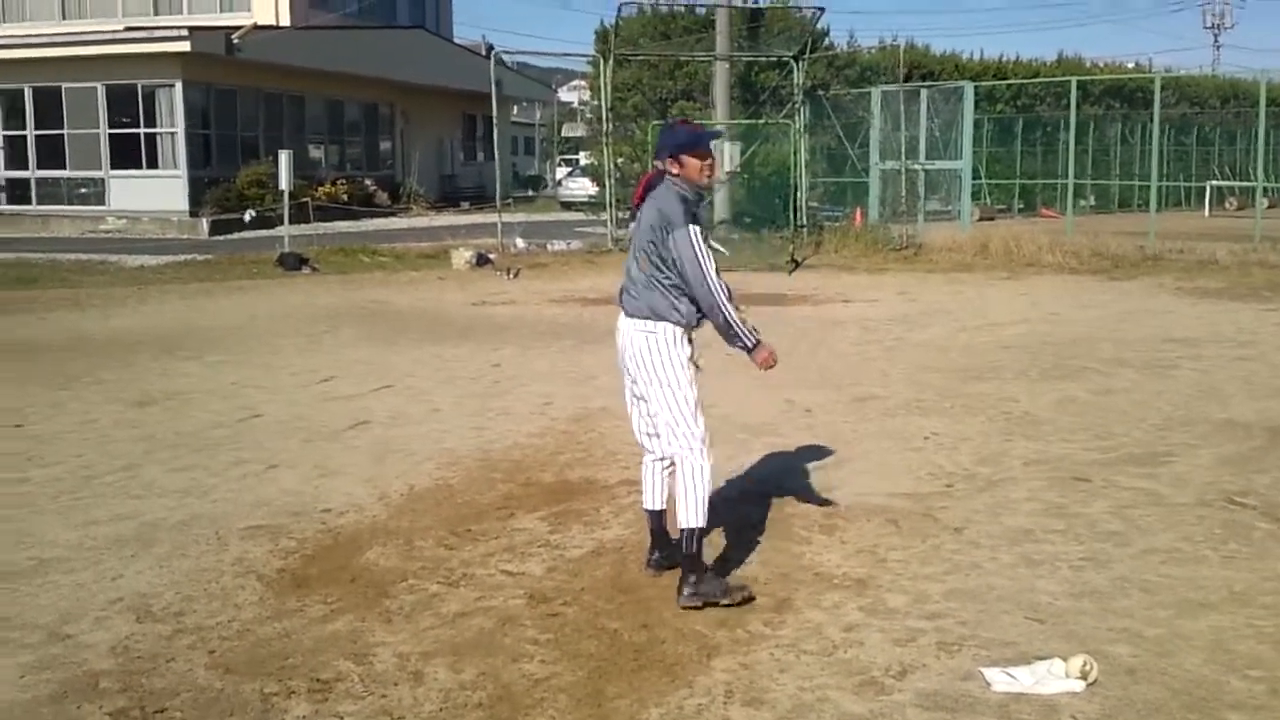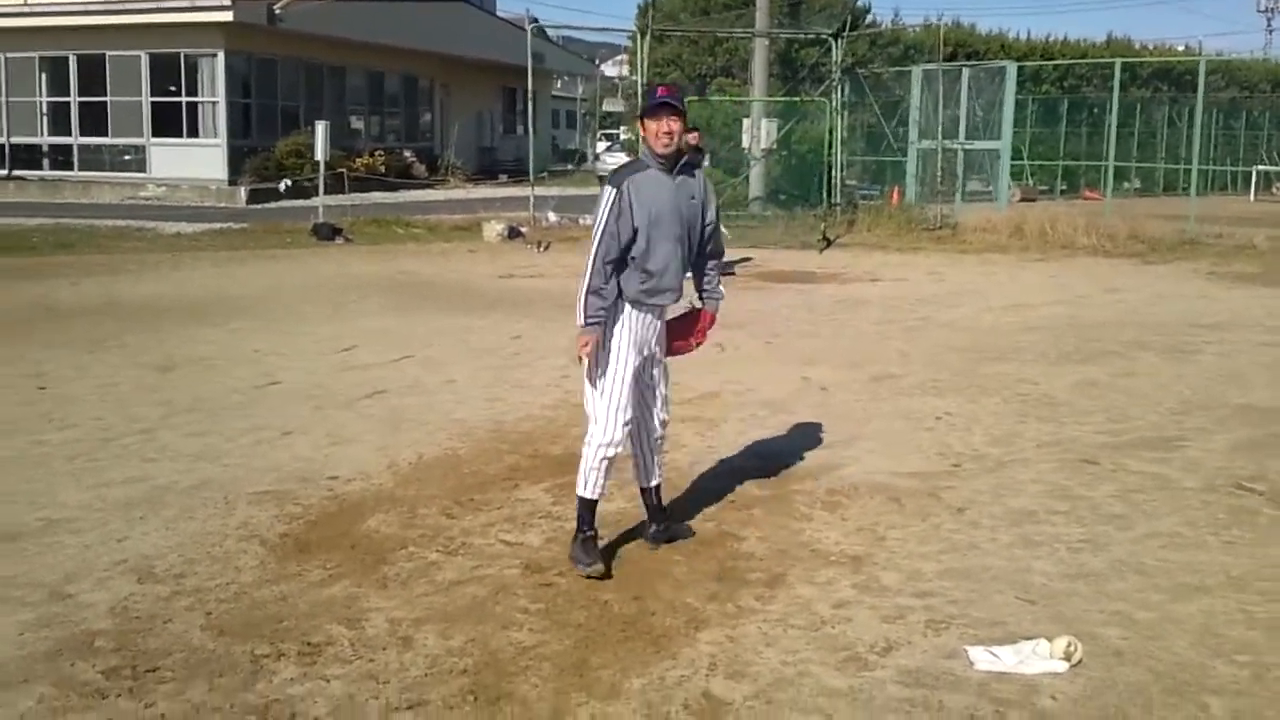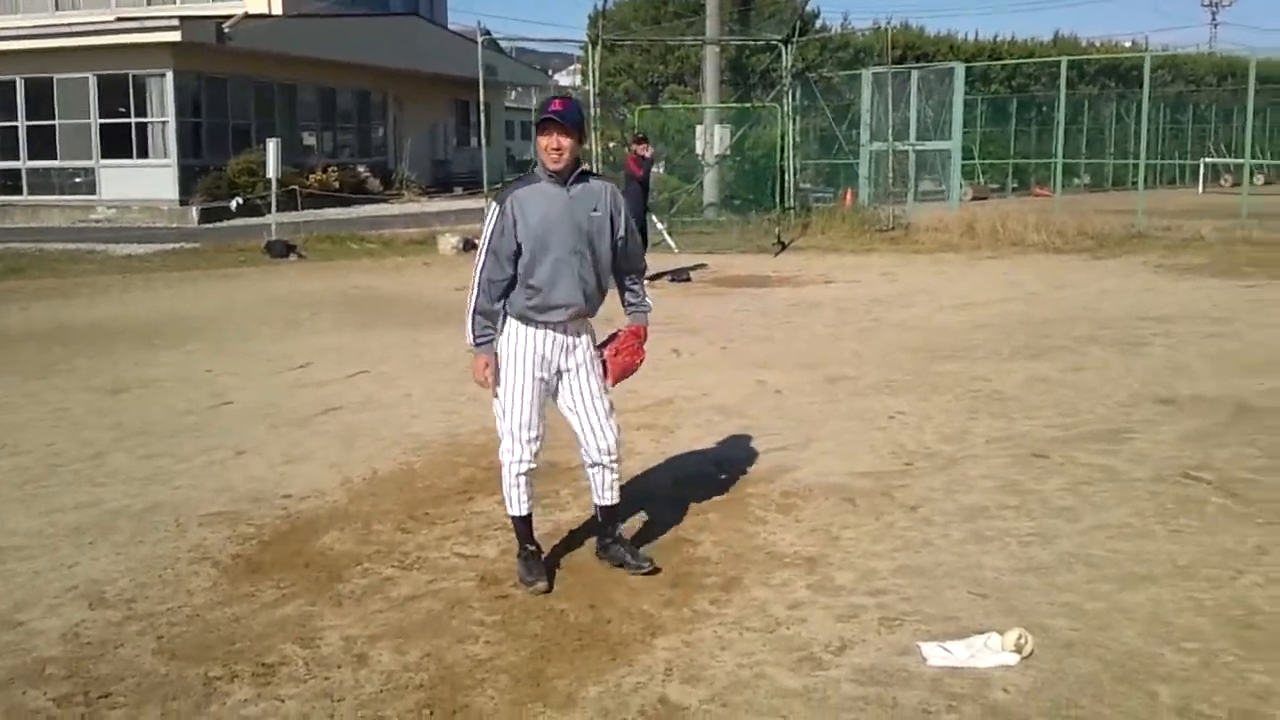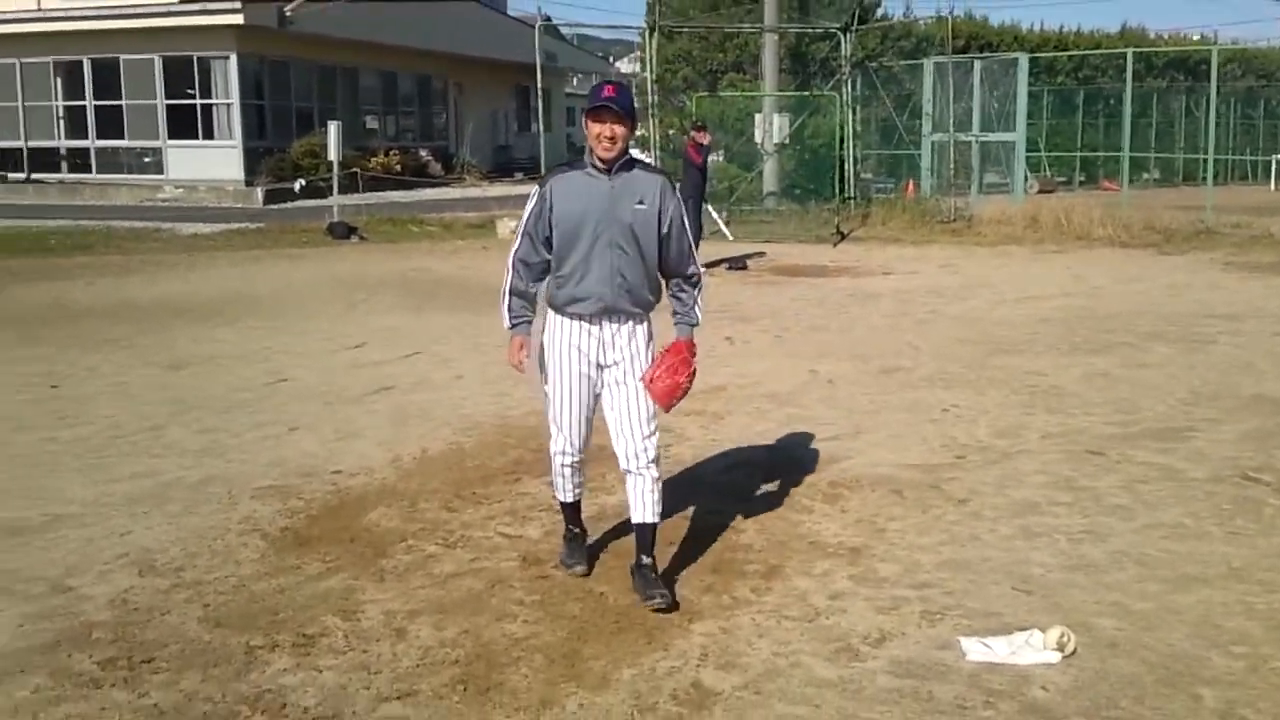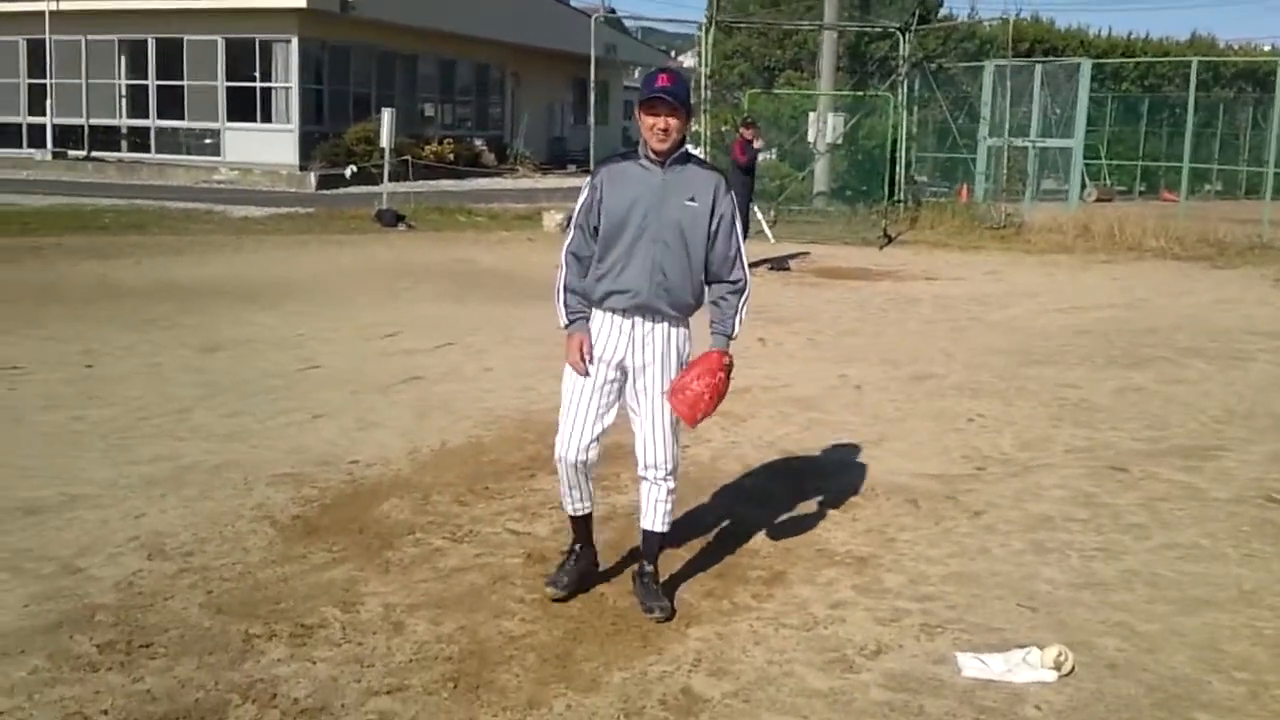
dt=0.4s
person 1, frame 1
left shoulder: (662, 204)
right shoulder: (680, 216)
right elbow: (707, 288)
right wrist: (751, 344)
left hip: (633, 333)
right hip: (661, 339)
left knee: (657, 449)
right knee: (692, 453)
left ankle: (661, 547)
right ankle: (695, 575)
person 1, frame 2
left shoulder: (697, 182)
right shoulder: (625, 183)
left elbow: (707, 248)
right elbow: (601, 258)
left wrist: (710, 299)
right wrist: (591, 324)
left hip: (656, 316)
right hip: (621, 316)
left knee: (651, 424)
right knee: (610, 428)
left ankle: (656, 518)
right ankle: (584, 533)
person 1, frame 3
left shoulder: (604, 195)
right shoulder: (514, 200)
left elbow: (628, 261)
right elbow: (490, 275)
left wrist: (637, 315)
right wrist: (482, 344)
left hip: (577, 336)
right hip: (524, 337)
left knee: (603, 442)
right knee: (519, 450)
left ankle: (608, 538)
right ankle: (528, 549)
person 1, frame 4
left shoulder: (656, 187)
right shoulder: (557, 186)
left elbow: (681, 264)
right elbow: (526, 259)
left wrist: (686, 328)
right wrist: (518, 326)
left hip: (629, 333)
right hip: (569, 331)
left knee: (641, 451)
right knee: (567, 445)
left ankle: (645, 563)
right ankle: (573, 532)
person 1, frame 5
left shoulder: (710, 185)
right shoulder: (609, 176)
left elbow: (728, 270)
right elbow: (576, 254)
left wrist: (721, 340)
right wrist: (575, 322)
left hip: (665, 336)
right hip: (603, 327)
left knee: (658, 462)
right knee: (572, 447)
left ankle: (647, 571)
right ankle: (581, 547)
